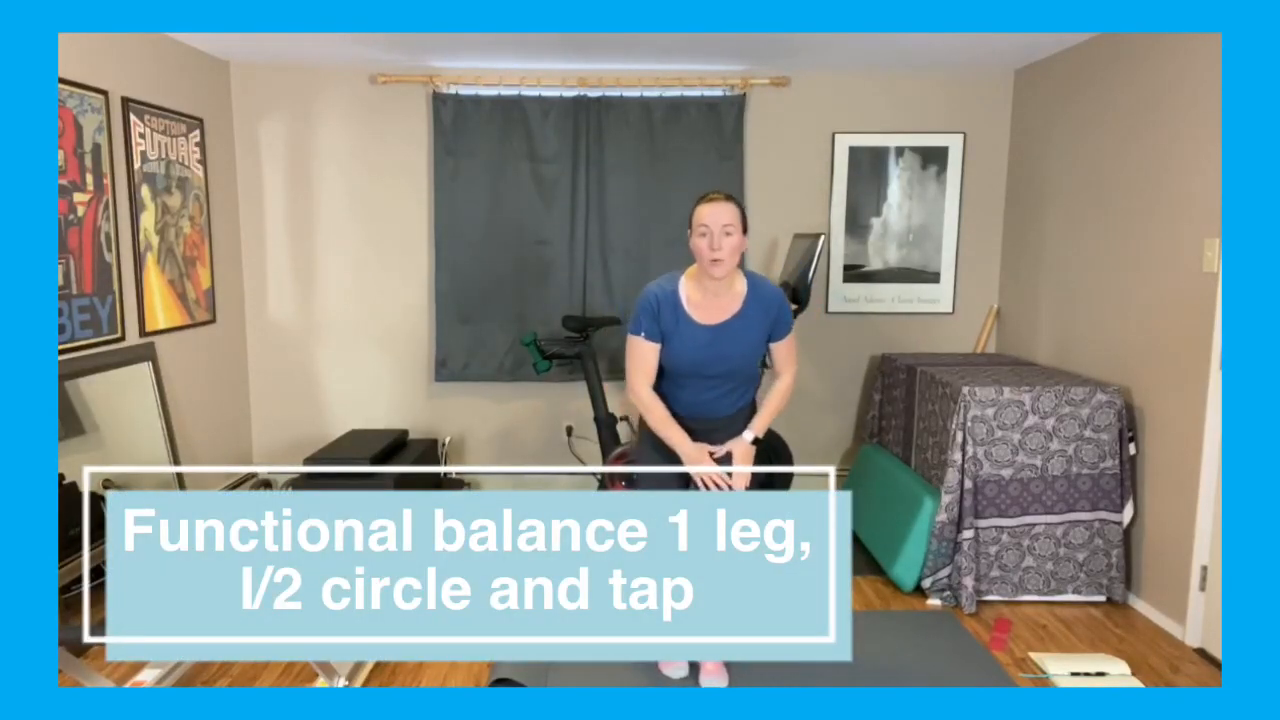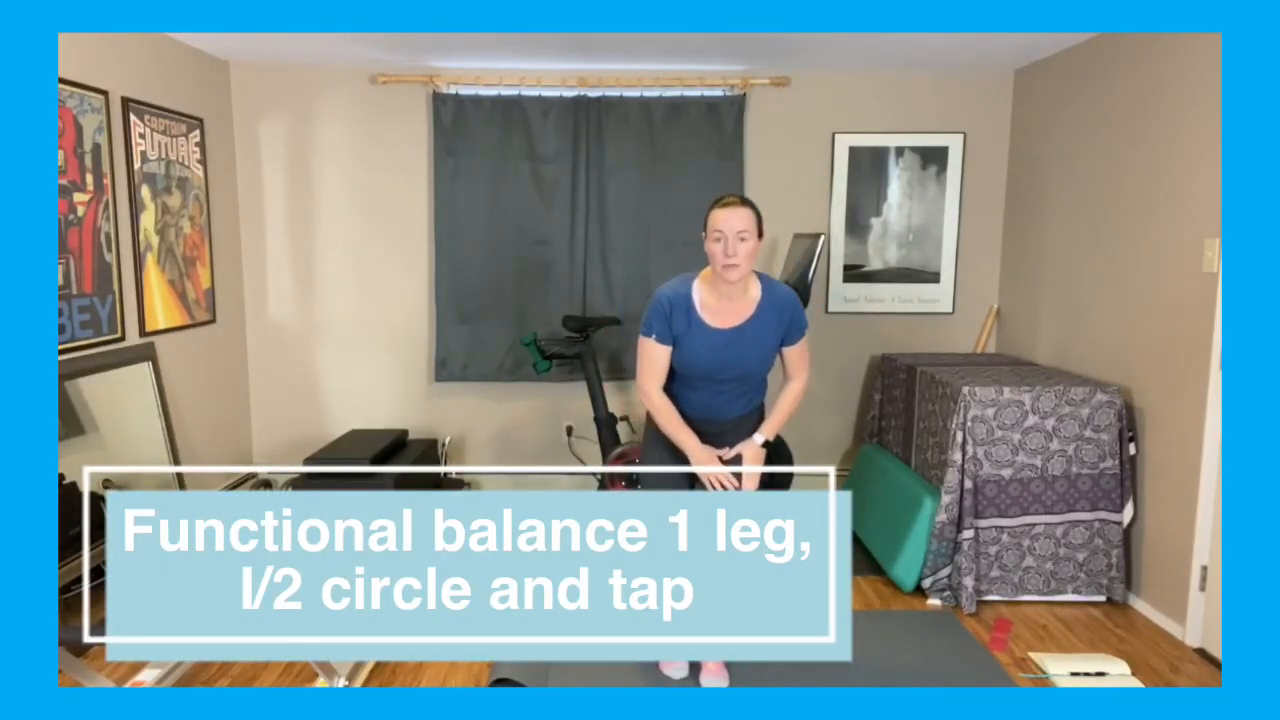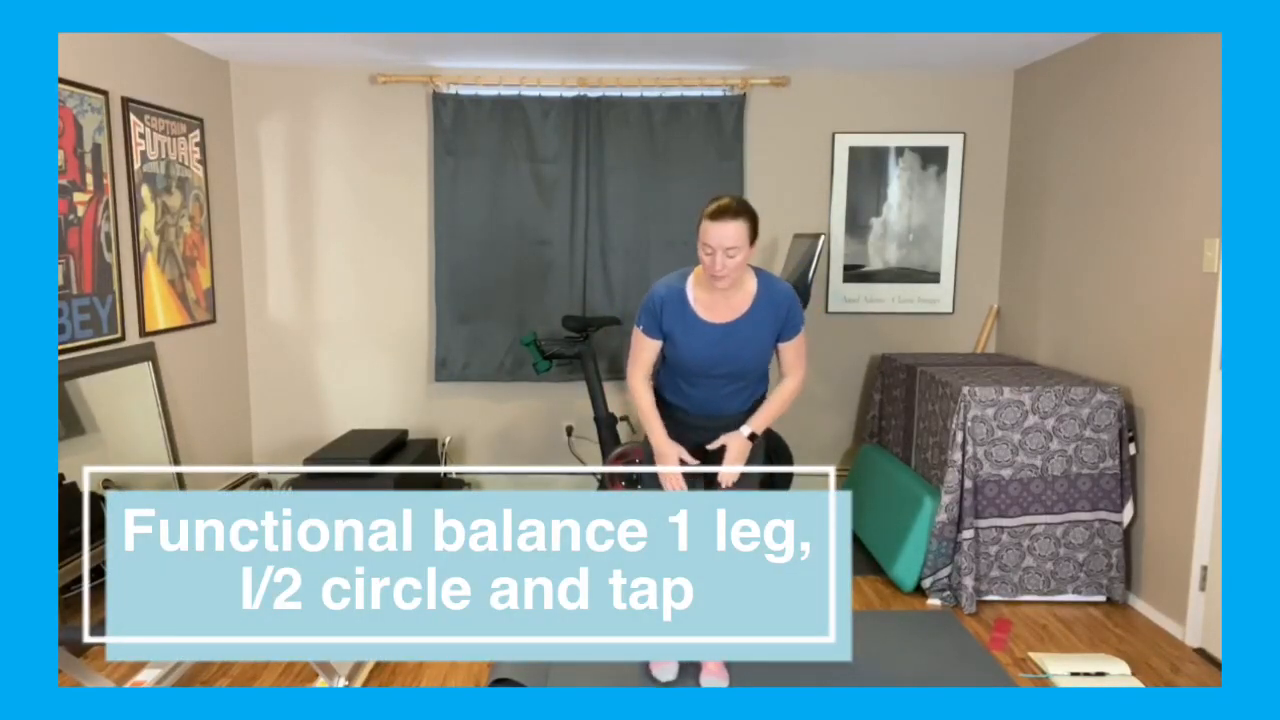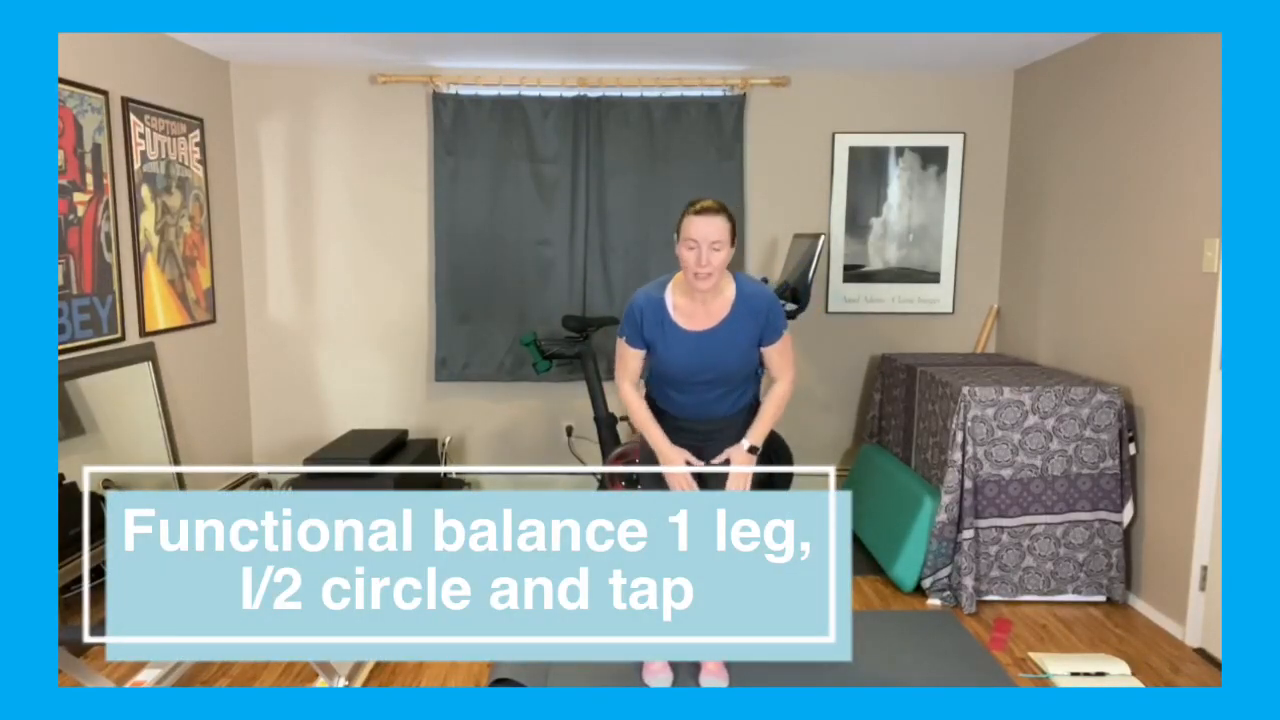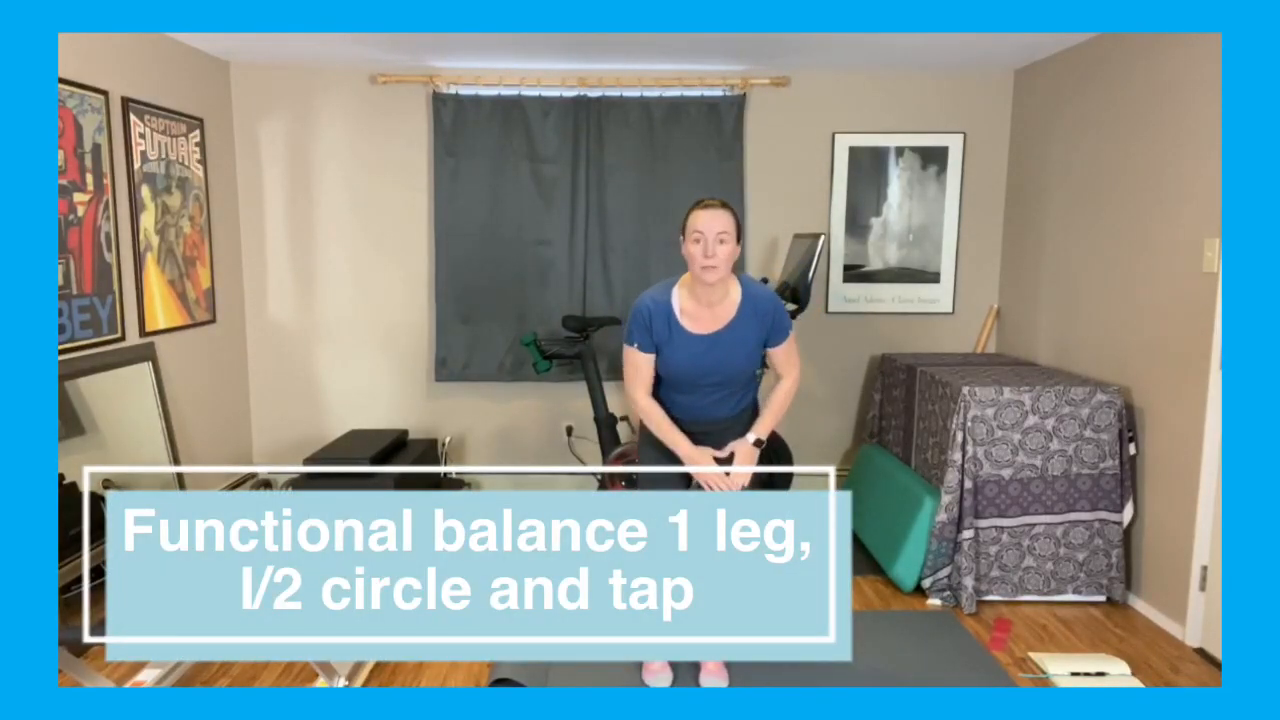
dt=0.4s
person 1, frame 1
left shoulder: (768, 299)
right shoulder: (657, 298)
left elbow: (785, 374)
right elbow: (639, 387)
left wrist: (750, 438)
right wrist: (686, 449)
left hip: (731, 433)
right hip: (664, 432)
person 1, frame 2
left shoulder: (782, 303)
right shoulder: (671, 300)
left elbow: (797, 378)
right elbow: (649, 387)
left wrist: (760, 441)
right wrist: (695, 451)
left hip: (739, 434)
right hip: (671, 432)
person 1, frame 3
left shoulder: (779, 299)
right shoulder: (665, 295)
left elbow: (793, 375)
right elbow: (637, 375)
left wrist: (748, 434)
right wrist: (661, 443)
left hip: (737, 430)
right hip: (672, 427)
person 1, frame 4
left shoulder: (759, 302)
right shoulder: (646, 305)
left elbow: (783, 379)
right elbow: (627, 383)
left wrist: (750, 447)
right wrist: (664, 451)
left hip: (734, 433)
right hip: (669, 432)
person 1, frame 5
left shoulder: (763, 305)
right shoulder: (651, 307)
left elbow: (789, 376)
right elbow: (639, 393)
left wrist: (754, 441)
right wrist: (689, 454)
left hip: (733, 434)
right hip: (666, 434)
